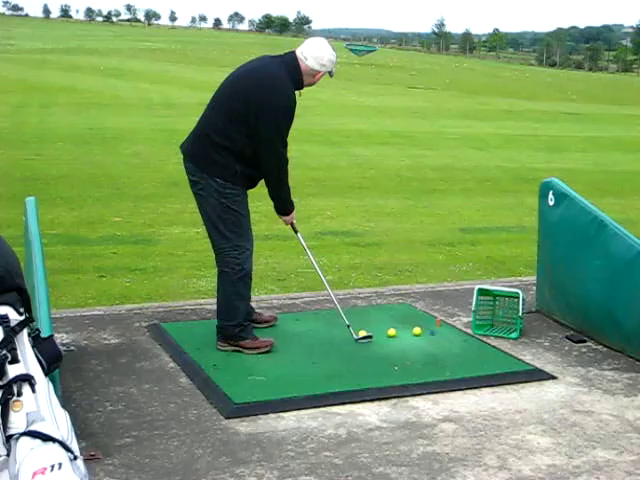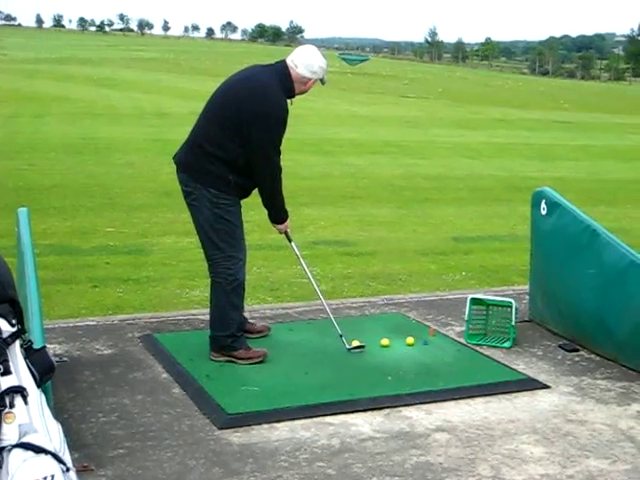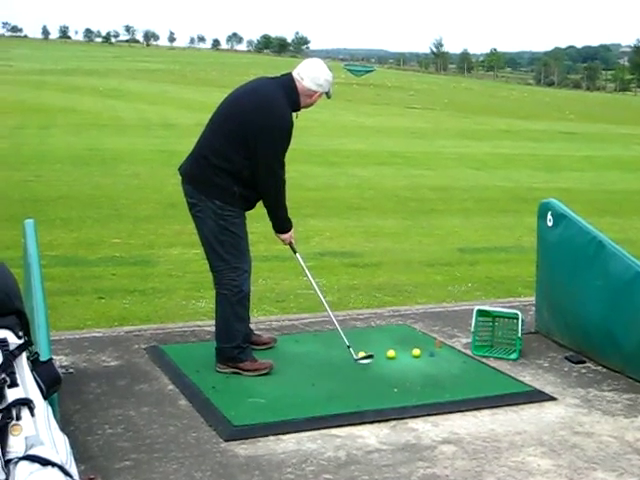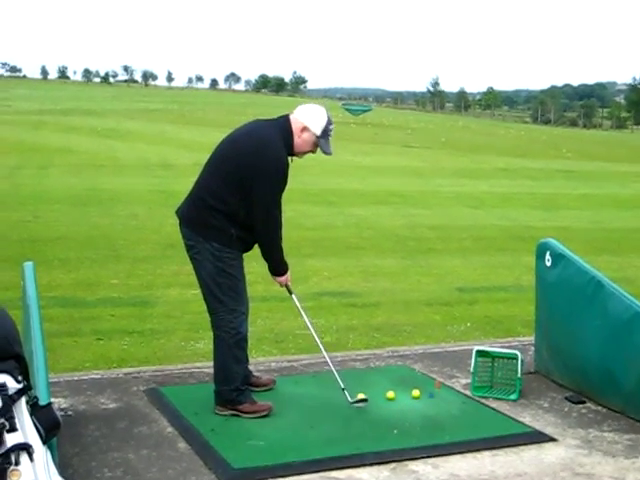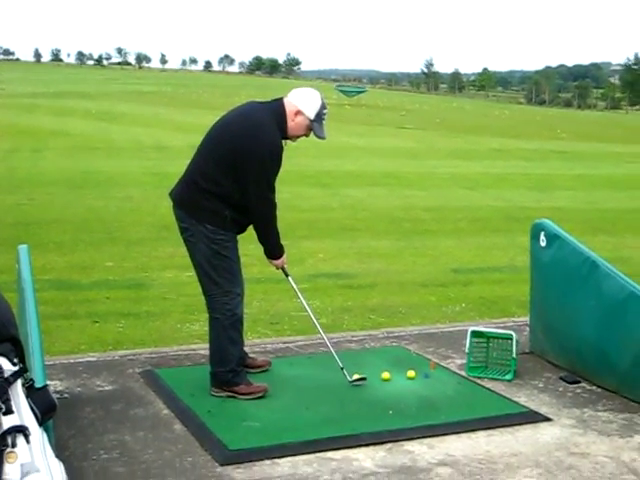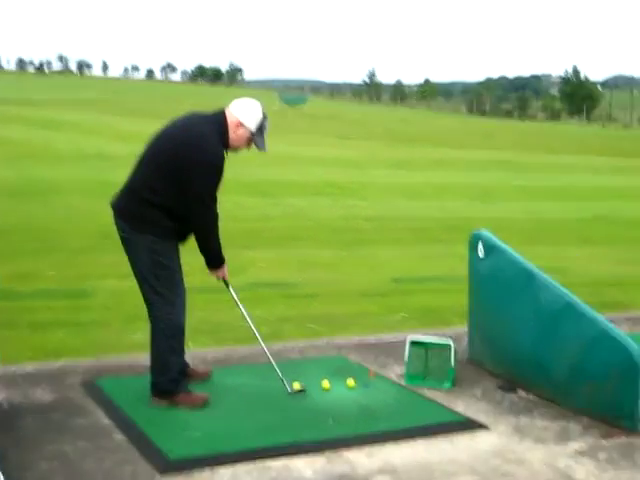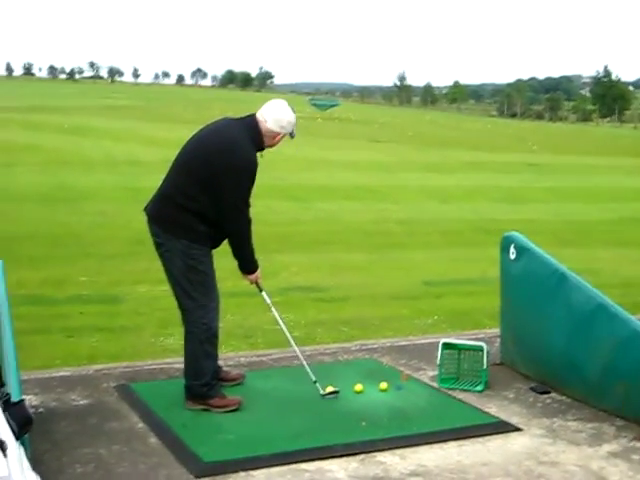
dt=0.4s
person 1, frame 1
left shoulder: (269, 68)
right shoulder: (277, 91)
right elbow: (273, 154)
right wrist: (284, 206)
left hip: (212, 161)
right hip: (216, 170)
left knee: (237, 246)
right knee: (235, 251)
left ankle: (240, 311)
right ankle: (232, 331)
person 1, frame 2
left shoulder: (260, 77)
right shoulder: (270, 101)
right elbow: (266, 163)
right wrist: (278, 215)
left hip: (205, 171)
right hip: (210, 180)
left knee: (230, 257)
right knee: (228, 261)
left ankle: (233, 321)
right ankle: (225, 342)
person 1, frame 3
left shoulder: (267, 90)
right shoulder: (275, 112)
right elbow: (270, 174)
right wrist: (282, 224)
left hip: (211, 183)
right hip: (215, 192)
left knee: (236, 268)
right knee: (233, 273)
left ankle: (239, 333)
right ankle: (231, 354)
person 1, frame 4
left shoulder: (264, 134)
right shoulder: (270, 153)
right elbow: (266, 216)
right wrist: (278, 266)
left hip: (209, 225)
right hip: (212, 233)
left knee: (234, 310)
right knee: (230, 314)
left ankle: (239, 374)
right ankle: (230, 396)
person 1, frame 5
left shoulder: (258, 116)
right shoulder: (264, 137)
right elbow: (261, 200)
right wrist: (274, 249)
left hip: (203, 207)
right hip: (205, 215)
left knee: (229, 292)
right knee: (226, 296)
left ankle: (234, 356)
right ankle: (226, 377)
person 1, frame 6
left shoulder: (199, 127)
right shoulder: (205, 148)
right elbow: (202, 211)
right wrist: (216, 261)
left hip: (143, 216)
right hip: (147, 225)
left knee: (170, 302)
right knee: (168, 306)
left ankle: (174, 366)
right ankle: (167, 387)
person 1, frame 7
left shoulder: (230, 131)
right shoulder: (239, 154)
right elbow: (236, 216)
right wrist: (249, 265)
left hip: (176, 221)
right hip: (181, 230)
left knee: (204, 306)
right knee: (202, 310)
left ankle: (208, 370)
right ankle: (201, 391)
